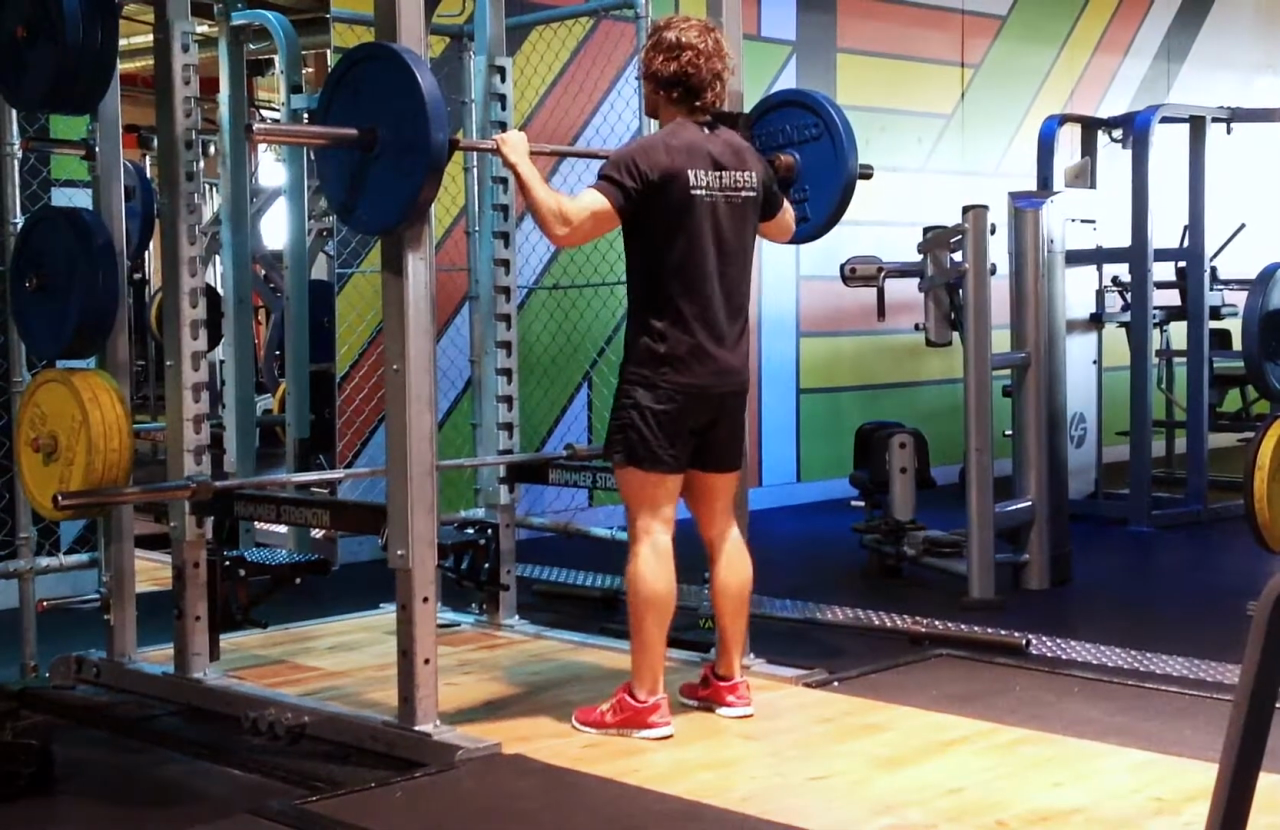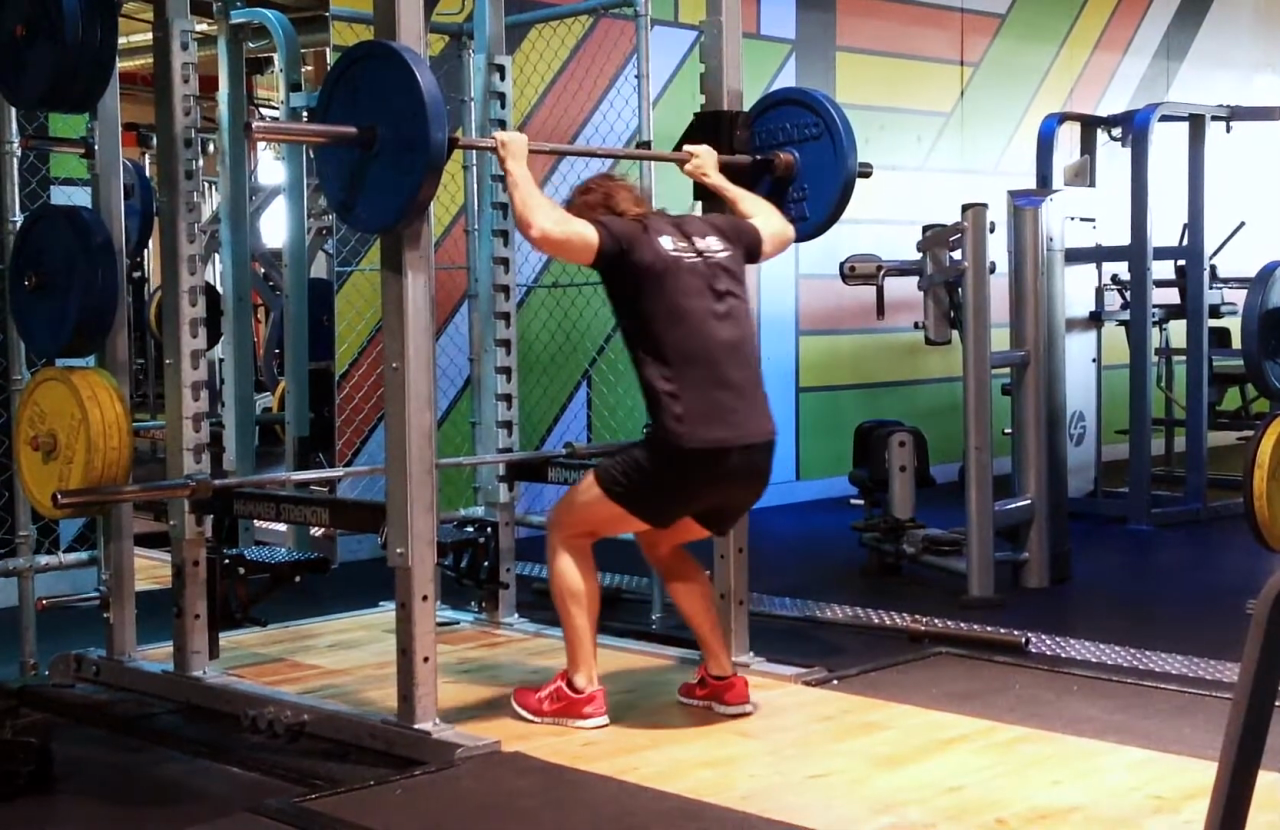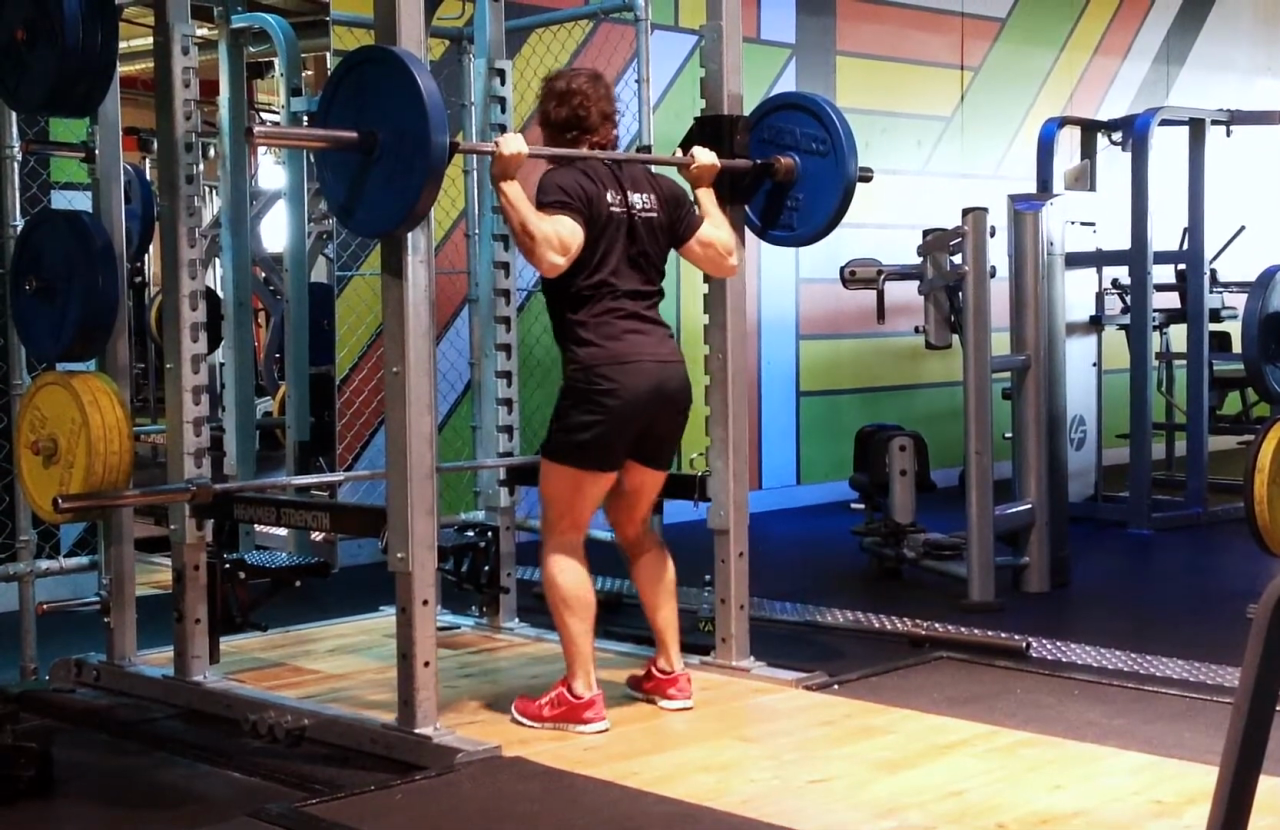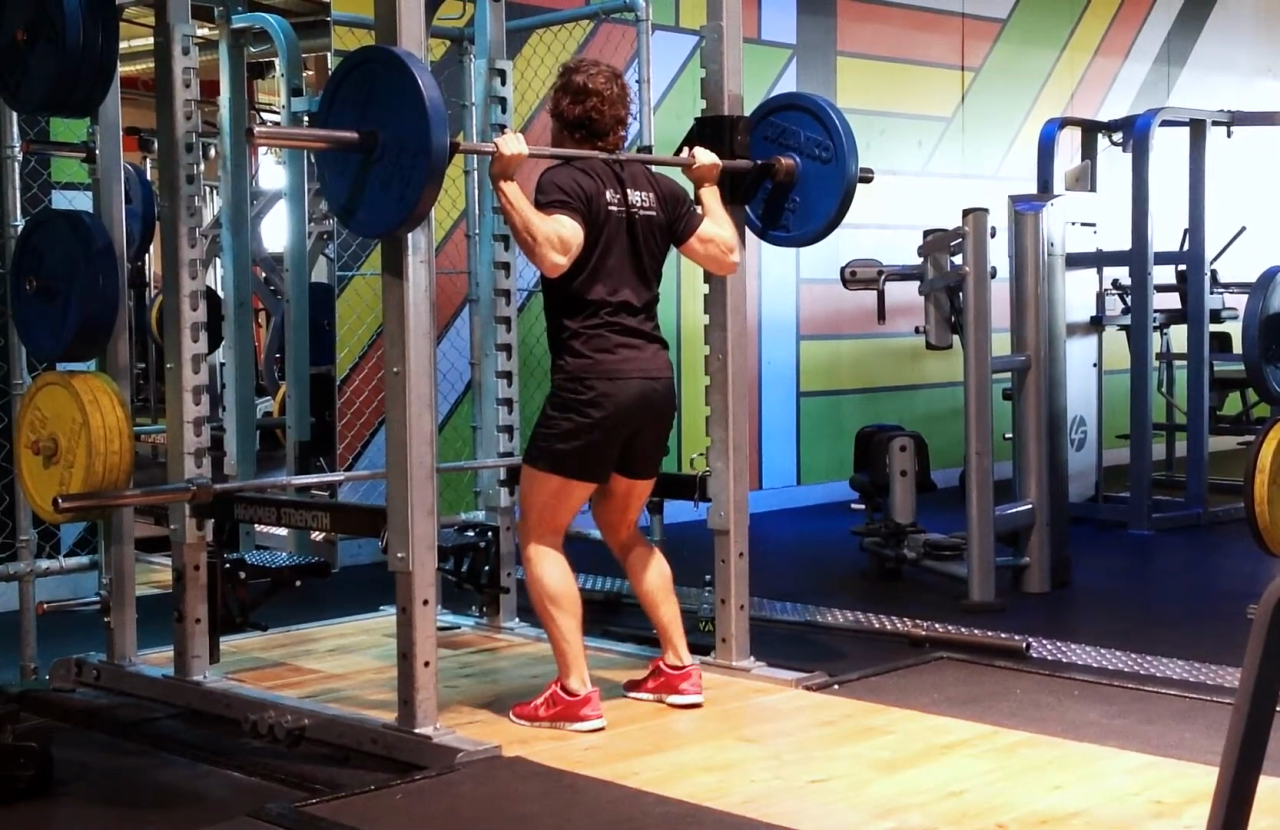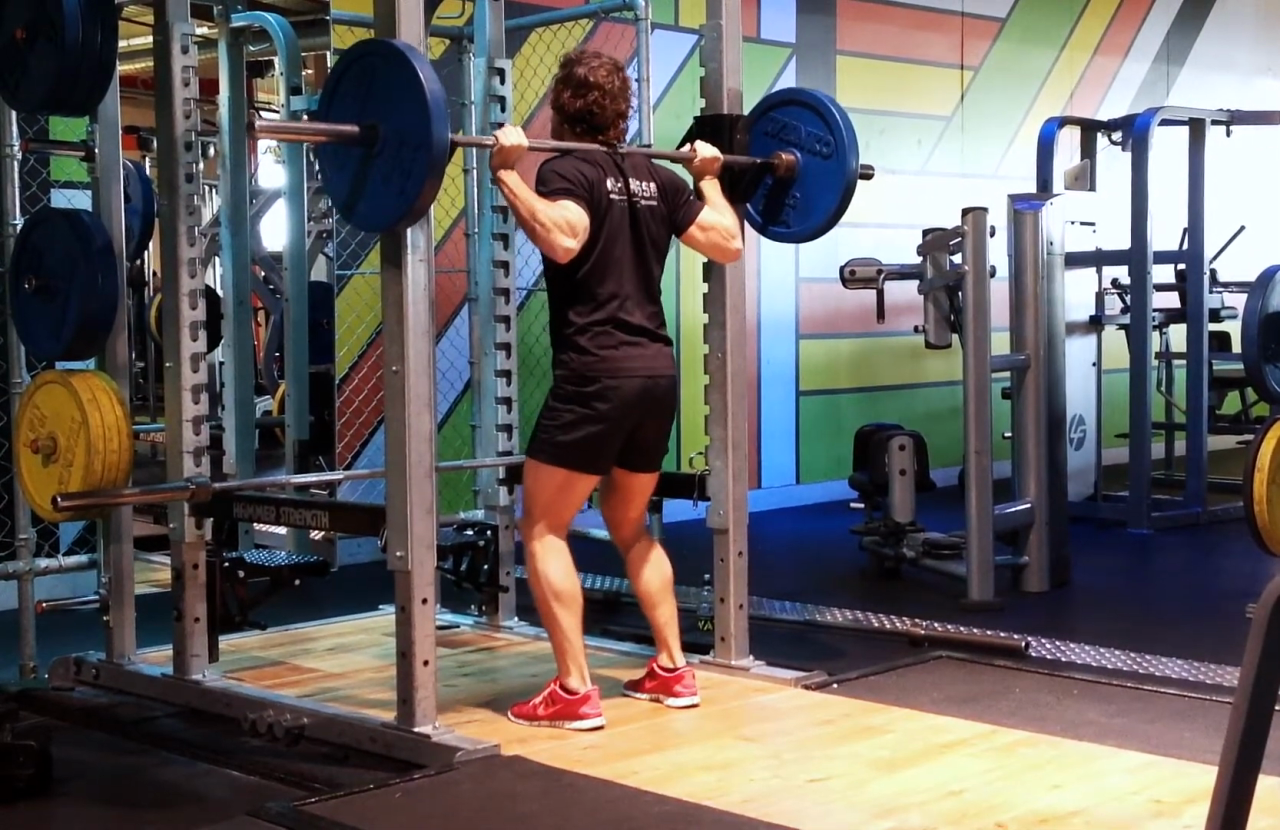
dt=0.7s
person 1, frame 1
left shoulder: (649, 156)
right shoulder: (746, 156)
left elbow: (564, 225)
right elbow: (785, 227)
left wrist: (520, 162)
left hip: (664, 375)
right hip: (728, 373)
left knee: (649, 532)
right knee: (720, 528)
left ankle: (643, 699)
right ankle: (728, 680)
person 1, frame 2
left shoulder: (626, 242)
right shoulder: (716, 235)
left elbow: (543, 228)
right elbow: (780, 228)
left wrist: (516, 164)
right wrist: (715, 177)
left hip: (691, 449)
right hip: (755, 450)
left knee: (567, 531)
right knee: (659, 542)
left ankle: (580, 690)
right ankle: (722, 677)
person 1, frame 3
left shoulder: (565, 182)
right shoulder: (657, 187)
left elbow: (552, 255)
right elbow: (725, 259)
left wrist: (508, 181)
right wrist: (703, 187)
left hip: (605, 379)
right hip: (667, 374)
left knee: (562, 539)
right knee: (633, 527)
left ankle: (580, 694)
right ankle: (669, 672)
person 1, frame 4
left shoulder: (564, 180)
right shoulder: (658, 188)
left elbow: (554, 254)
right elbow: (725, 255)
left wrist: (506, 180)
right wrist: (708, 183)
left hip: (593, 383)
right hip: (653, 379)
left knee: (539, 537)
right knee: (623, 529)
left ankle: (575, 692)
right ankle: (679, 666)
person 1, frame 5
left shoulder: (564, 170)
right shoulder: (657, 179)
left elbow: (563, 238)
right elbow: (728, 243)
left wrist: (507, 172)
right wrist: (708, 178)
left hip: (596, 374)
right hip: (656, 370)
left knee: (544, 531)
right knee: (631, 526)
left ankle: (574, 690)
right ankle: (673, 669)
